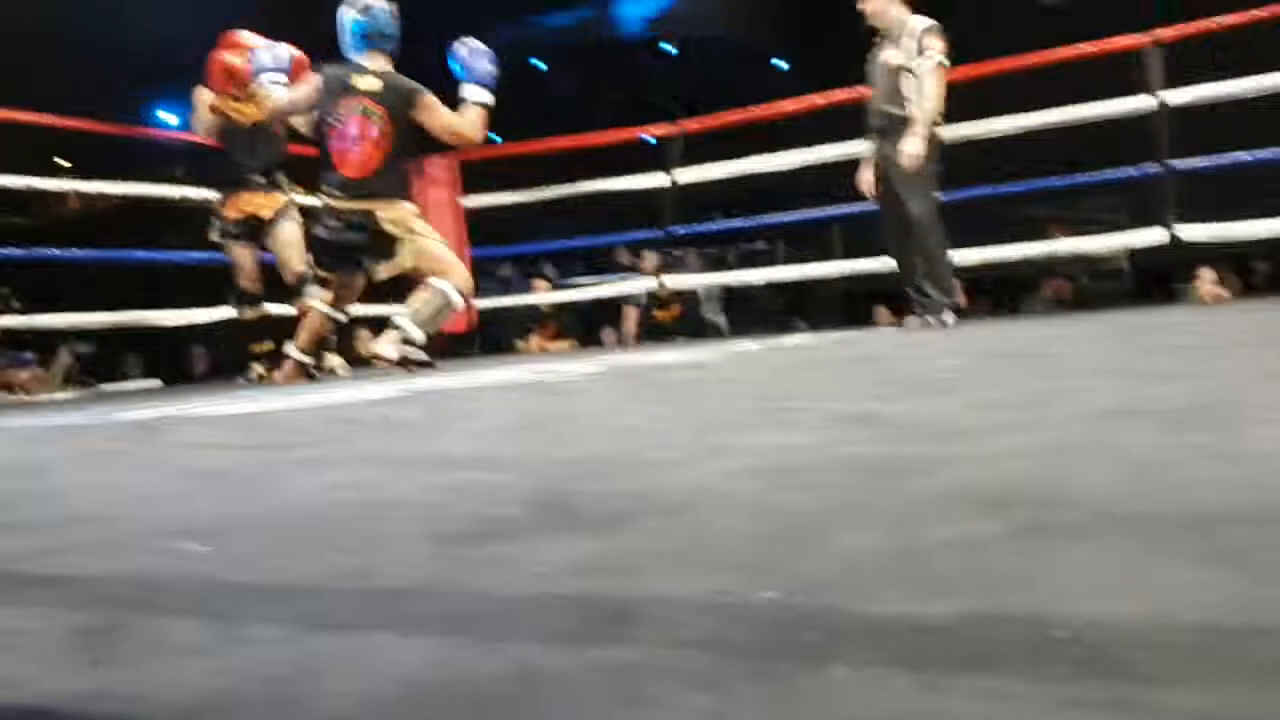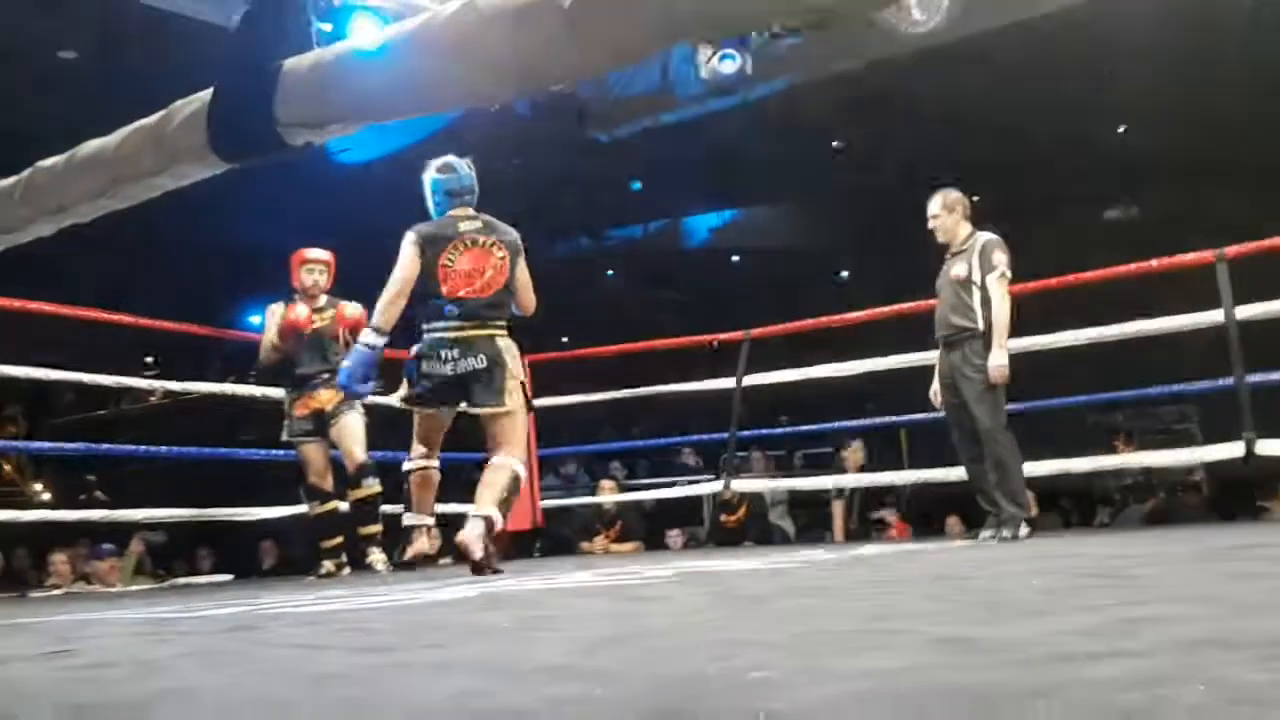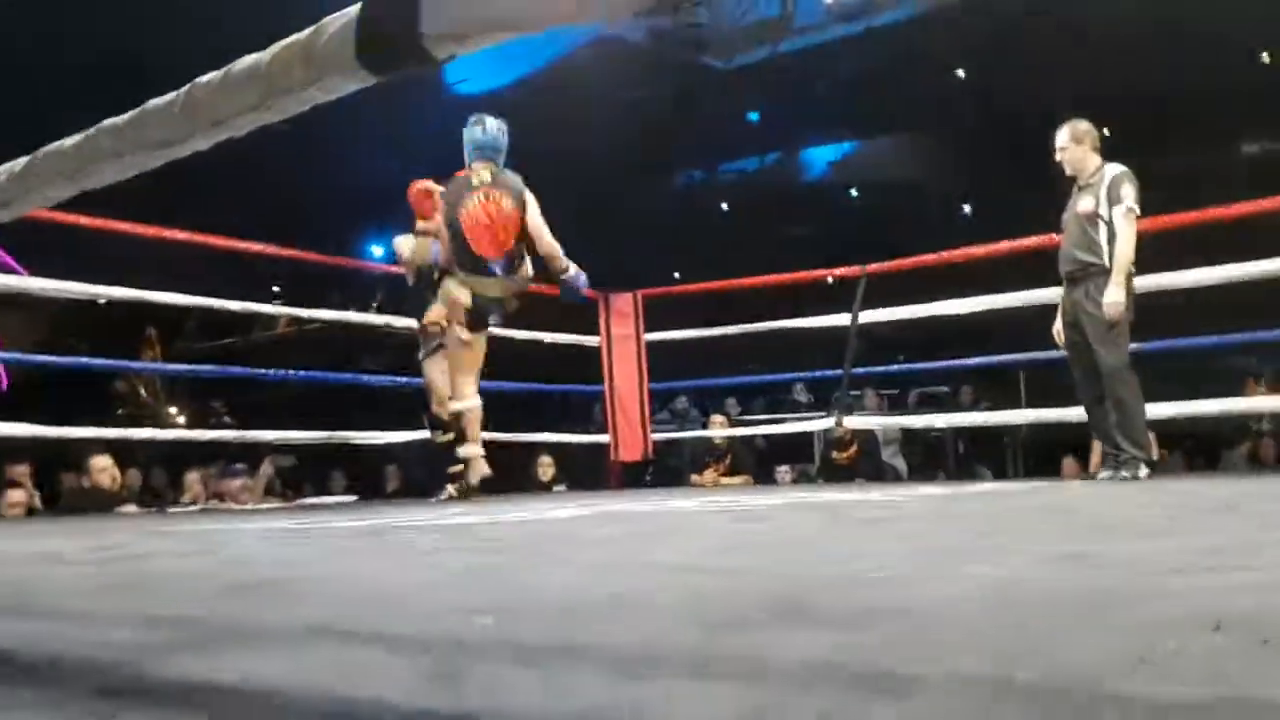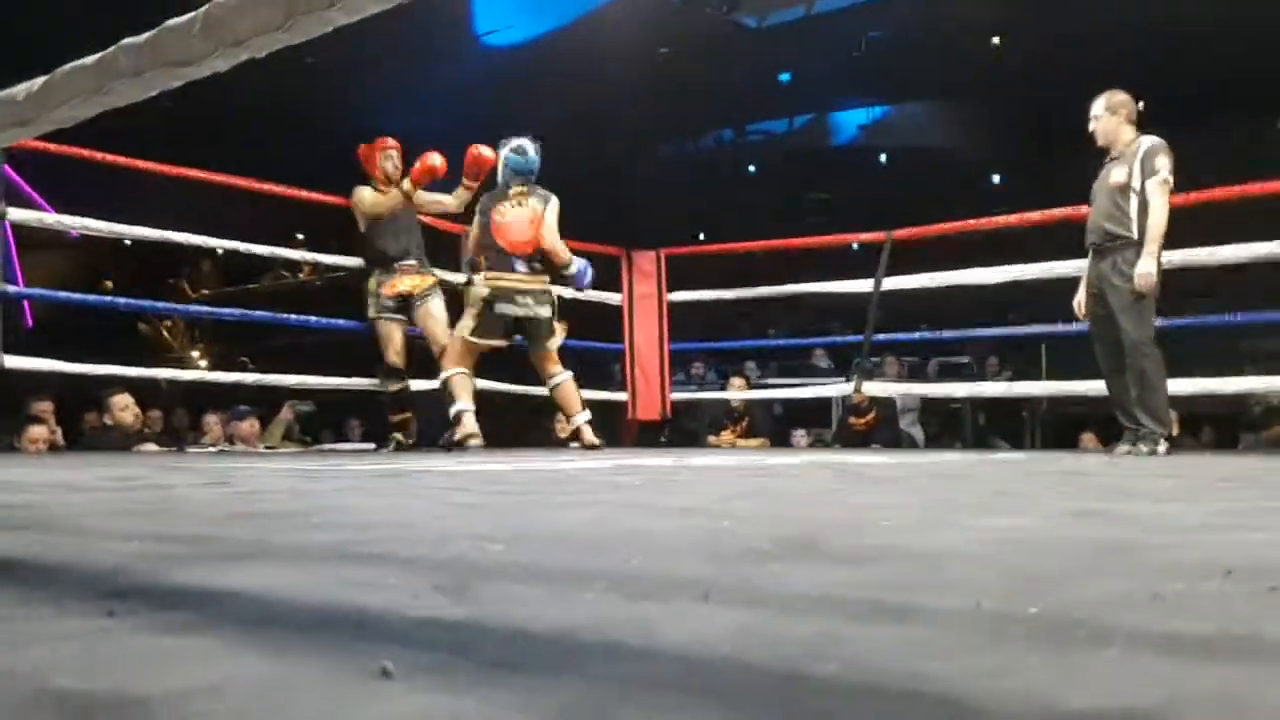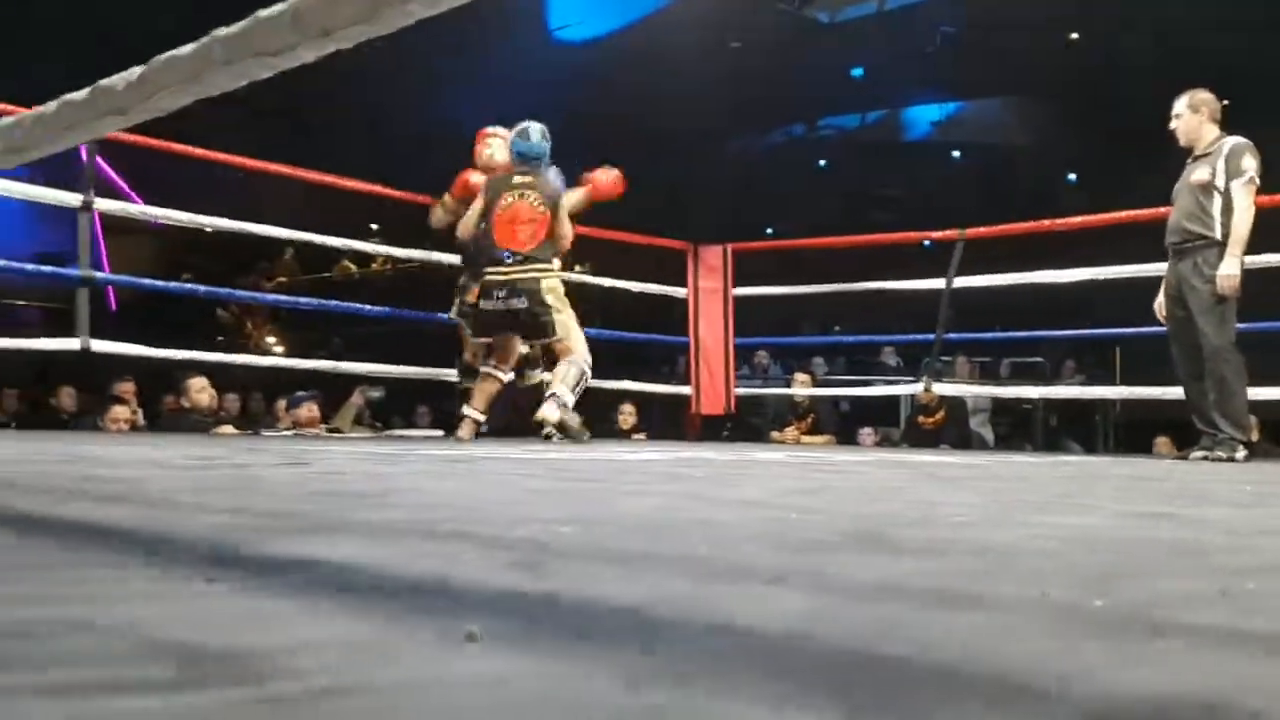
dt=0.7s
person 1, frame 1
left shoulder: (328, 81)
right shoulder: (408, 93)
left elbow: (278, 106)
right elbow: (468, 135)
left wrist: (269, 73)
right wrist: (478, 87)
left hip: (336, 215)
right hip: (383, 215)
left knee: (342, 291)
right knee: (456, 280)
left ankle: (292, 366)
right ankle: (400, 339)
person 1, frame 2
left shoulder: (420, 237)
right shoulder: (507, 237)
left elbow: (396, 292)
right elbow: (527, 306)
left wrist: (366, 348)
left hip: (439, 351)
right hip: (490, 350)
left knee: (425, 447)
right knee: (509, 449)
left ankle: (418, 535)
right ankle: (478, 526)
person 1, frame 3
left shoulder: (450, 194)
right shoulder: (518, 187)
left elbow: (440, 250)
right elbow: (542, 238)
left wrist: (434, 251)
right wrist: (570, 272)
left hip: (468, 293)
right hip: (510, 283)
left knee: (464, 381)
left ankle: (475, 461)
person 1, frame 4
left shoulder: (487, 202)
right shoulder: (548, 200)
left elbow: (469, 254)
right elbow: (551, 246)
right wrist: (574, 267)
left hip: (495, 293)
right hip: (536, 295)
left knee: (455, 361)
right knee: (551, 368)
left ankle: (466, 422)
right ankle: (585, 430)
person 1, frame 5
left shoulder: (492, 188)
right shoulder: (554, 192)
left elbow: (464, 234)
right elbow: (564, 244)
left hip: (496, 287)
right hip: (538, 285)
left knee: (501, 358)
right knee: (575, 354)
left ankle: (469, 423)
right ankle: (555, 404)
person 2, frame 1
left shoulder: (922, 31)
right shoulder: (883, 46)
left elbow: (933, 83)
left wrist: (917, 134)
right wrist: (870, 159)
left hip: (910, 141)
right hip: (887, 144)
left knee: (920, 217)
right knee: (895, 226)
left ankle: (941, 303)
right ankle: (923, 302)
person 2, frame 2
left shoulder: (987, 244)
right shoulder: (950, 260)
left elbow: (999, 296)
left wrist: (999, 347)
right wrist: (939, 369)
left hip: (978, 350)
right hip: (951, 356)
left knee: (992, 429)
right knee: (967, 440)
left ankle: (1015, 517)
right ankle: (995, 516)
person 2, frame 3
left shoulder: (1116, 177)
right shoulder: (1078, 192)
left elbow: (1126, 232)
left wrist: (1117, 285)
right wrist: (1062, 308)
left hip: (1102, 287)
right hip: (1075, 292)
left knee: (1114, 369)
right knee: (1087, 379)
left ankle: (1135, 458)
right ankle: (1113, 457)
person 2, frame 4
left shoulder: (1150, 149)
right shoulder: (1109, 165)
left elbow: (1159, 203)
left wrist: (1149, 256)
right wrist: (1085, 281)
left hip: (1129, 259)
right hip: (1100, 264)
left knee: (1138, 343)
right knee: (1109, 351)
left ankle: (1154, 433)
right ankle: (1132, 430)
person 2, frame 5
left shoulder: (1235, 149)
right shoulder: (1191, 165)
left elbow: (1244, 205)
left wrist: (1232, 258)
right wrist: (1166, 282)
left hip: (1210, 261)
right hip: (1180, 265)
left knee: (1218, 347)
right knee: (1187, 355)
left ankle: (1233, 438)
right ankle: (1210, 437)
person 3, frame 1
right shoulder: (208, 95)
right elbow: (203, 131)
left wrist: (300, 83)
right wrist: (219, 93)
left hip: (273, 195)
right hip: (236, 202)
left knee: (297, 270)
right knee: (247, 284)
right ankle: (261, 359)
person 3, frame 2
left shoulder: (341, 309)
right shoulder: (279, 312)
right elbow: (266, 359)
left wrist: (361, 334)
right wrist: (282, 337)
left hip: (340, 394)
right hip: (302, 402)
left knee: (358, 461)
right knee: (317, 479)
left ankle: (373, 547)
right ankle: (334, 557)
person 3, frame 3
right shoulder: (405, 241)
right elbow: (414, 258)
right wrist: (424, 222)
right hip: (431, 328)
right knee: (439, 402)
right ankle: (454, 478)
person 3, frame 4
left shoulder: (414, 193)
right shoulder: (363, 194)
left elbow: (453, 204)
right elbow: (384, 207)
left wrist: (472, 179)
right wrist: (412, 181)
left hip: (422, 279)
right hip: (387, 284)
left knee: (444, 344)
right knee: (394, 359)
right ankle: (399, 432)
person 3, frame 5
right shoulder: (470, 187)
left elbow: (560, 206)
right elbow: (437, 222)
left wrist: (589, 191)
right wrist: (456, 194)
right hip: (475, 281)
left knee: (524, 351)
right knee: (472, 357)
